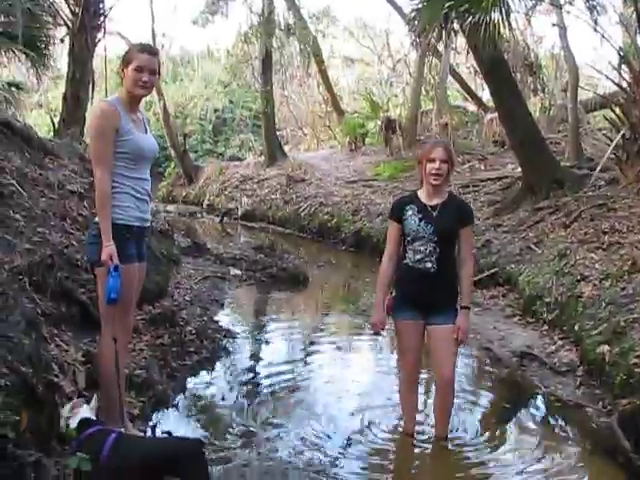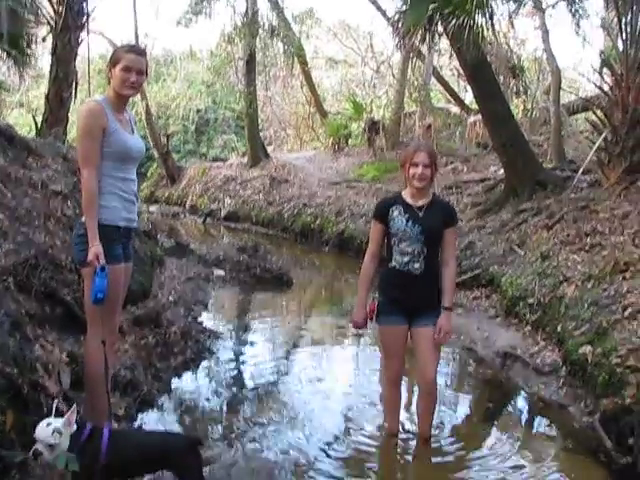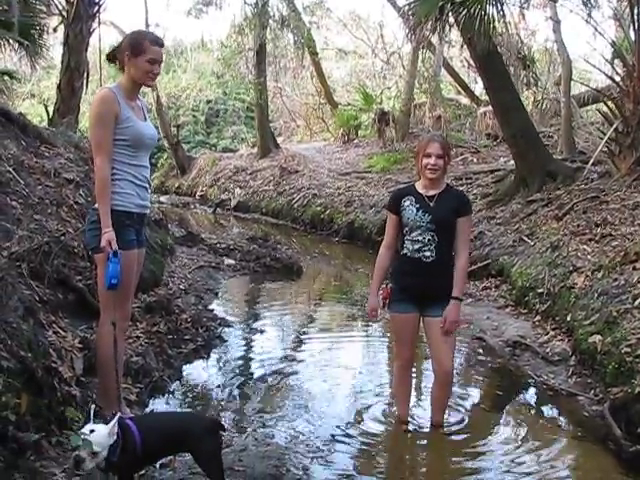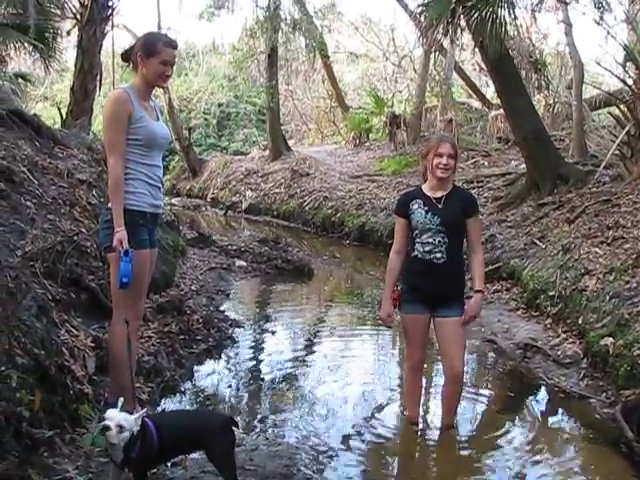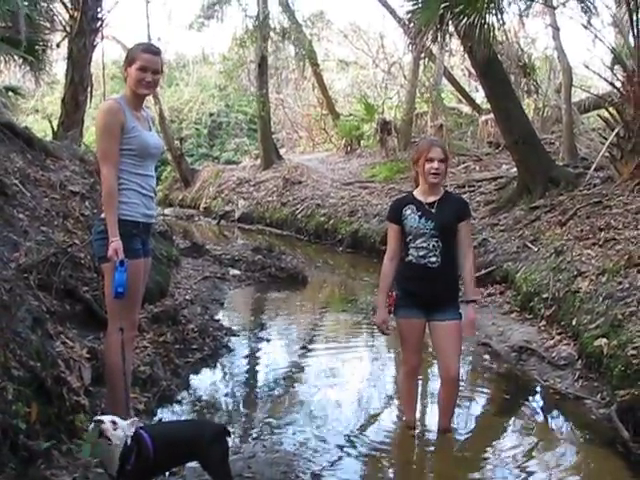
dt=1s
person 1, frame 1
left shoulder: (142, 117)
right shoulder: (107, 111)
right elbow: (102, 176)
left wrist: (140, 227)
right wrist: (107, 239)
left hip: (138, 229)
right hip: (116, 229)
left knee: (125, 329)
right knee: (114, 330)
left ankle: (120, 418)
right ankle: (112, 423)
person 1, frame 2
left shoulder: (128, 117)
right shoulder: (95, 111)
right elbow: (88, 177)
left wrist: (124, 231)
right wrist: (93, 240)
left hip: (125, 230)
right hip: (102, 230)
left knee: (111, 331)
right knee: (100, 331)
left ankle: (102, 419)
right ankle: (99, 425)
person 1, frame 3
left shoulder: (141, 104)
right shoulder: (108, 99)
right elbow: (102, 164)
left wrist: (137, 218)
right wrist: (106, 225)
left hip: (137, 217)
right hip: (116, 216)
left knee: (123, 317)
right knee: (112, 317)
left ankle: (115, 403)
right ankle: (110, 411)
person 1, frame 4
left shoulder: (154, 106)
right shoulder: (121, 99)
right elbow: (115, 164)
left wrist: (150, 217)
right wrist: (118, 225)
left hip: (150, 216)
right hip: (129, 215)
left knee: (135, 316)
right knee: (125, 316)
left ankle: (123, 402)
right ankle: (124, 408)
person 1, frame 5
left shoulder: (146, 116)
right shoulder: (113, 110)
right elbow: (108, 175)
left wrist: (138, 231)
right wrist: (113, 235)
left hip: (143, 227)
right hip: (122, 226)
left knee: (130, 326)
right knee: (121, 326)
left ankle: (119, 412)
right ankle: (120, 418)
person 2, frame 1
left shoulder: (460, 210)
right shoulder: (403, 206)
left elbow: (466, 262)
right elbow: (390, 257)
left wrist: (464, 310)
right wrist: (379, 304)
left hip: (443, 303)
right hip: (407, 300)
left knee: (445, 378)
right knee: (409, 372)
left ankle: (440, 439)
right ankle: (408, 433)
person 2, frame 2
left shoulder: (444, 211)
right shoulder: (387, 206)
left elbow: (449, 262)
right elbow: (372, 257)
left wrist: (447, 310)
right wrist: (360, 303)
left hip: (428, 306)
right hip: (392, 302)
left knee: (428, 380)
right knee: (392, 374)
left ankle: (424, 439)
right ankle: (392, 436)
person 2, frame 3
left shoulder: (458, 200)
right shoulder: (401, 197)
left elbow: (462, 253)
right elbow: (388, 247)
left wrist: (455, 300)
right wrist: (374, 291)
left hip: (440, 295)
right hip: (403, 291)
left knee: (444, 369)
right knee: (403, 361)
left ankle: (436, 426)
right ankle: (402, 423)
person 2, frame 4
left shoulder: (465, 200)
right shoulder: (409, 200)
left elbow: (476, 251)
right elbow: (398, 251)
left wrist: (477, 292)
right wrist: (387, 297)
left hip: (451, 296)
right hip: (414, 293)
left knee: (456, 370)
right knee: (414, 361)
left ankle: (446, 427)
right ankle: (411, 424)
person 2, frame 5
left shoulder: (457, 205)
right shoulder: (401, 207)
left elbow: (466, 257)
right elbow: (391, 257)
left wrist: (470, 302)
right wrist: (381, 304)
left hip: (446, 300)
right hip: (409, 298)
left knee: (451, 373)
right knee: (410, 365)
left ankle: (444, 430)
right ankle: (409, 427)
